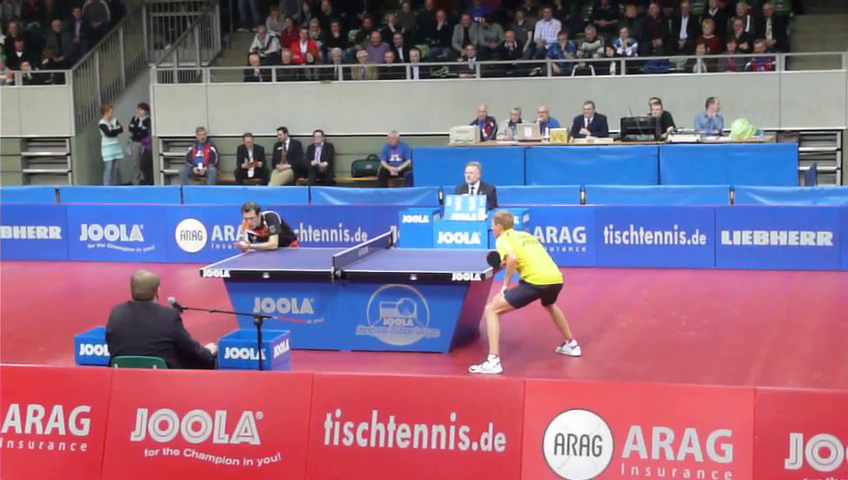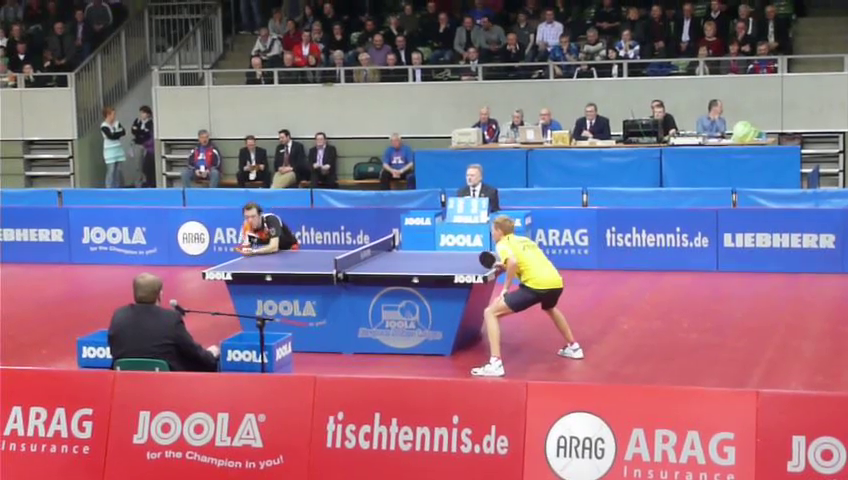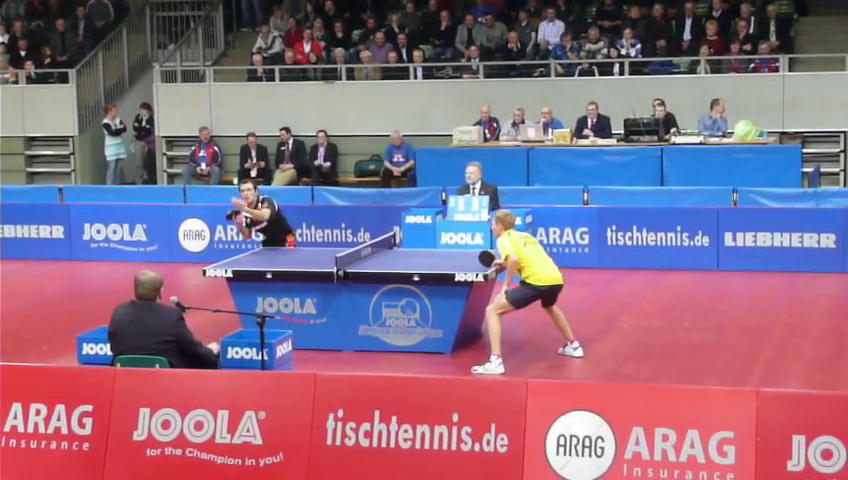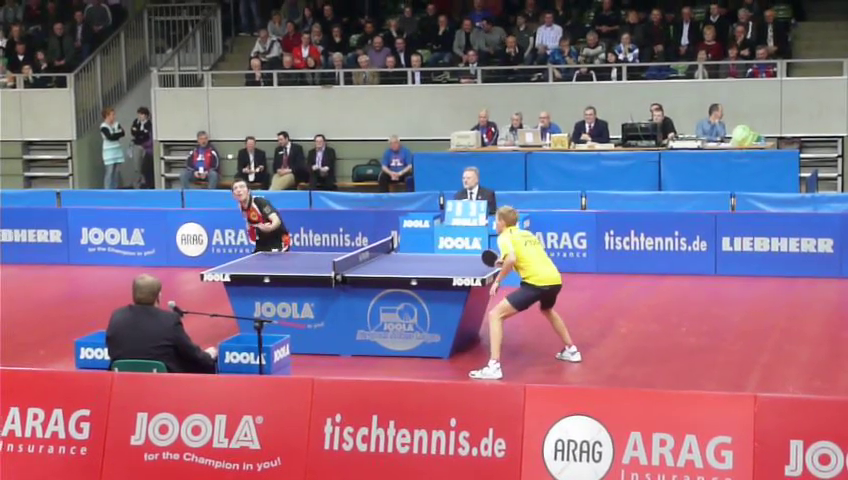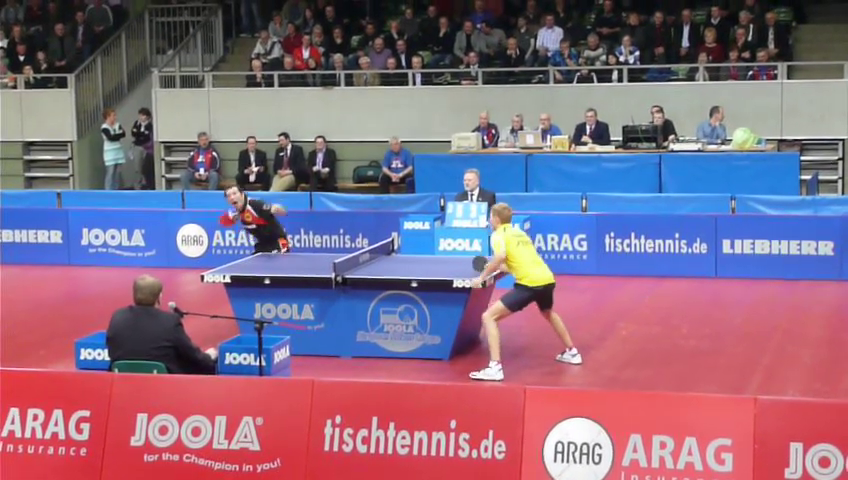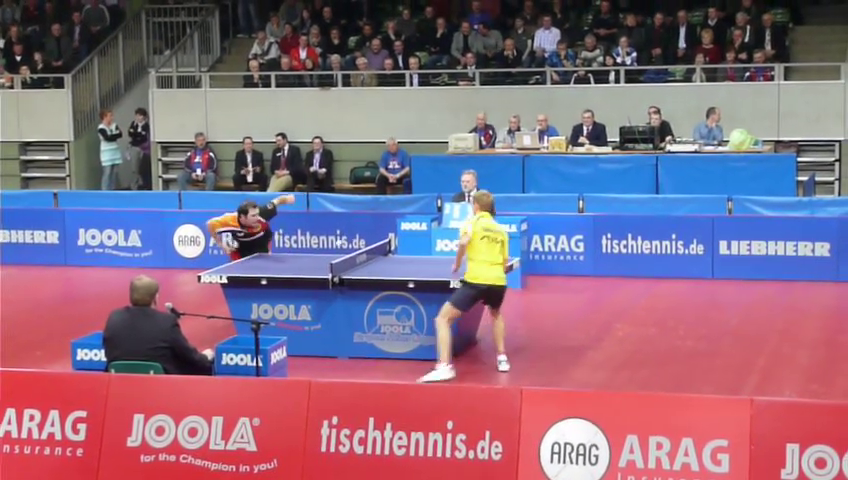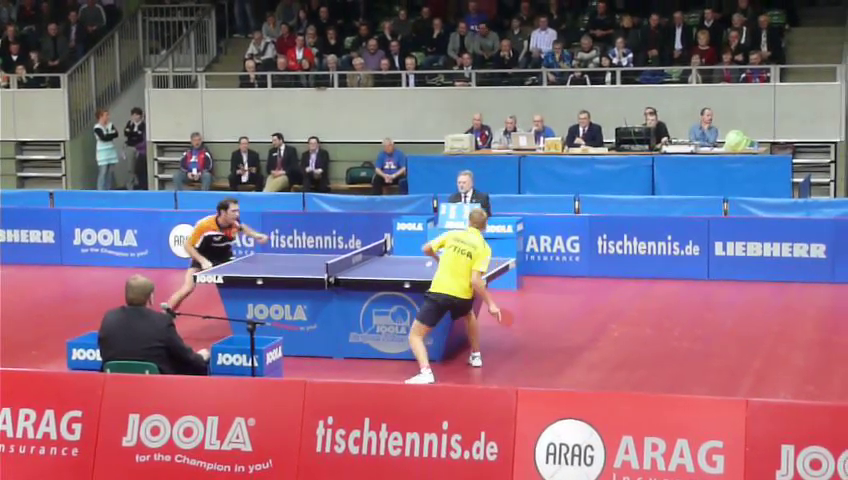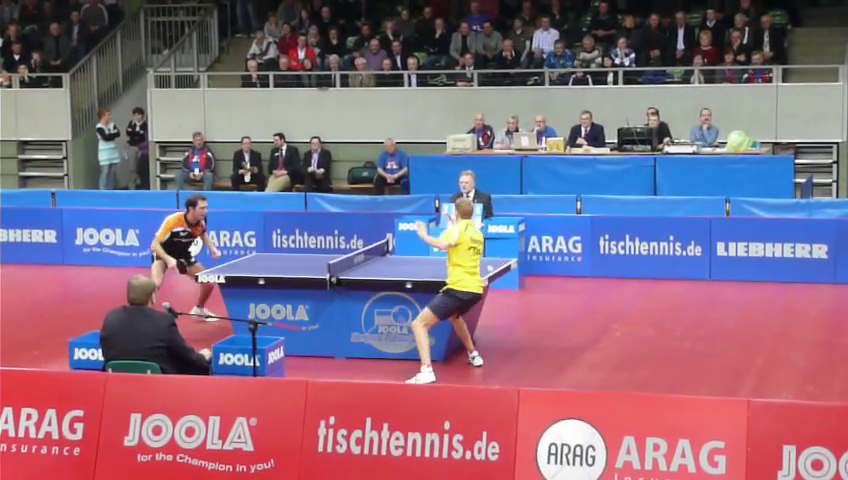
dt=0.3s
person 1, frame 1
left shoulder: (502, 239)
right shoulder: (526, 235)
left elbow: (513, 259)
left wrist: (506, 285)
left hip: (536, 281)
right hip: (556, 279)
left knee: (491, 310)
right knee: (549, 305)
left ankle: (493, 361)
right ankle: (571, 345)
person 1, frame 2
left shoulder: (502, 244)
right shoulder: (525, 240)
left elbow: (513, 262)
left wrist: (505, 288)
right wrist: (504, 266)
left hip: (536, 286)
right hip: (556, 283)
left knee: (490, 313)
right knee: (550, 308)
left ankle: (495, 363)
right ankle: (573, 347)
person 1, frame 3
left shoulder: (503, 239)
right shoulder: (526, 236)
left elbow: (514, 259)
left wrist: (506, 285)
right wrist: (504, 263)
left hip: (536, 282)
right hip: (556, 279)
left knee: (492, 310)
right knee: (549, 307)
left ankle: (496, 361)
right ankle: (573, 345)
person 1, frame 4
left shoulder: (505, 237)
right shoulder: (527, 234)
left elbow: (511, 259)
left wrist: (497, 281)
right wrist: (506, 264)
left hip: (536, 283)
right hip: (554, 280)
left knee: (495, 315)
right knee: (547, 311)
left ankle: (494, 366)
right ankle: (571, 350)
person 1, frame 5
left shoulder: (498, 234)
right shoulder: (520, 233)
left elbow: (500, 256)
left wrist: (483, 276)
right wrist: (501, 268)
left hip: (530, 284)
right hip: (547, 279)
left knee: (489, 317)
right knee: (548, 313)
left ankle: (495, 367)
right ankle: (571, 352)
person 1, frame 6
left shoulder: (472, 222)
right shoulder: (501, 231)
left elbow: (464, 241)
left wrist: (457, 262)
left hip: (475, 282)
right hip: (498, 284)
left knee: (442, 320)
right knee: (495, 315)
left ankle: (444, 367)
right ankle: (502, 359)
person 1, frame 7
left shoulder: (452, 235)
right shoulder: (483, 247)
left elbow: (426, 249)
right elbow: (475, 281)
right wrist: (491, 304)
left hip: (438, 293)
right hip: (462, 296)
left knee: (415, 336)
right knee: (468, 315)
left ankle: (425, 372)
right ankle: (476, 356)
person 1, frame 8
left shoulder: (457, 228)
right shoulder: (478, 235)
left elbow: (443, 245)
left wrist: (423, 235)
left hip: (459, 290)
right hip: (475, 292)
left knee: (418, 324)
right knee: (454, 316)
left ankle: (426, 370)
right ankle: (473, 354)
